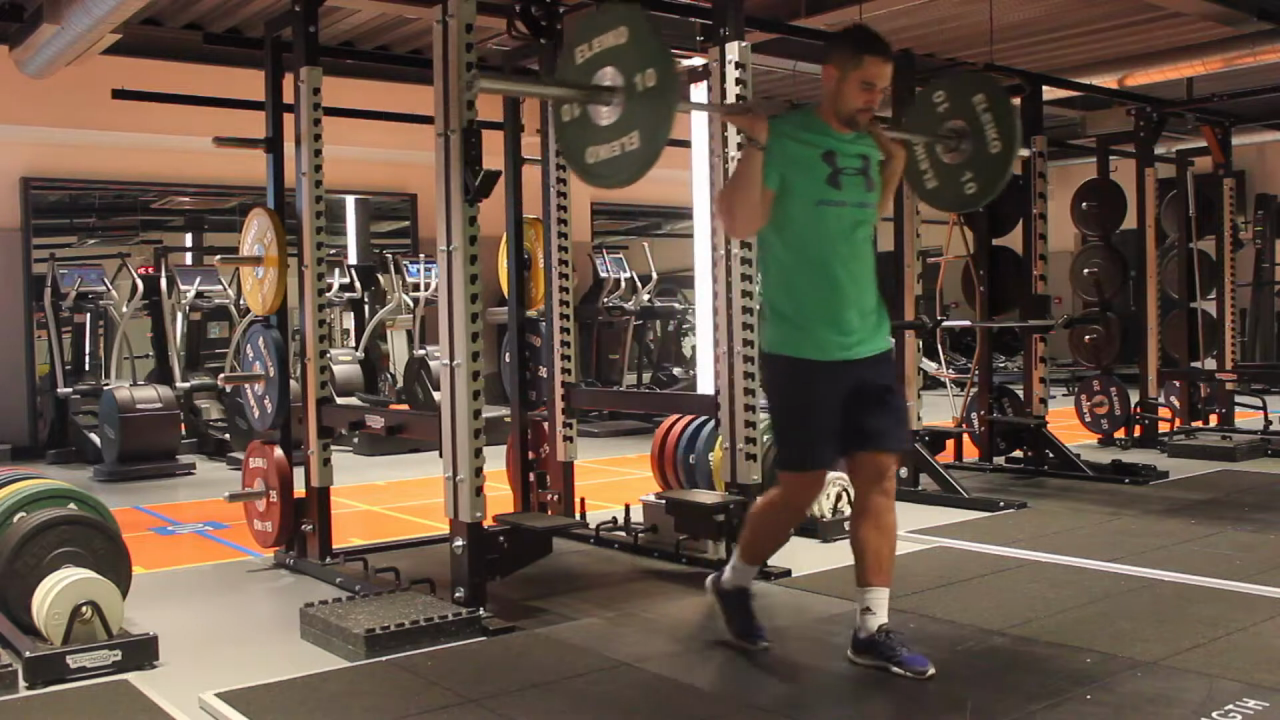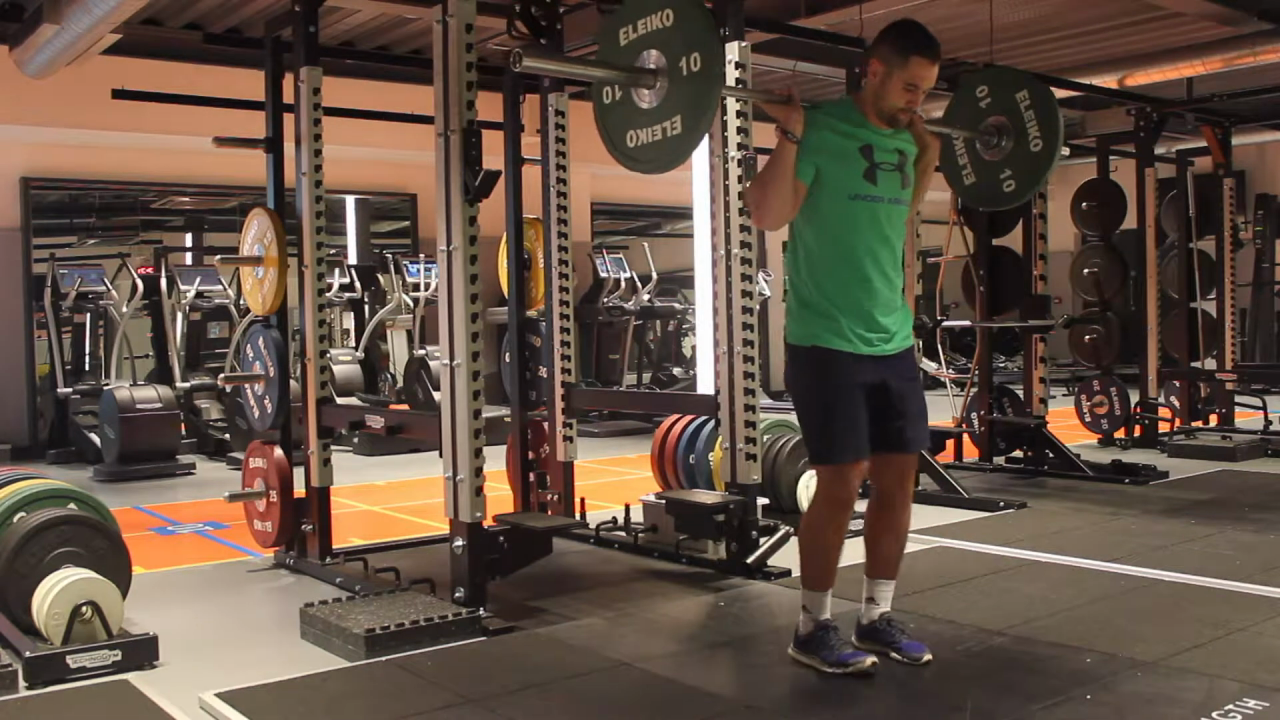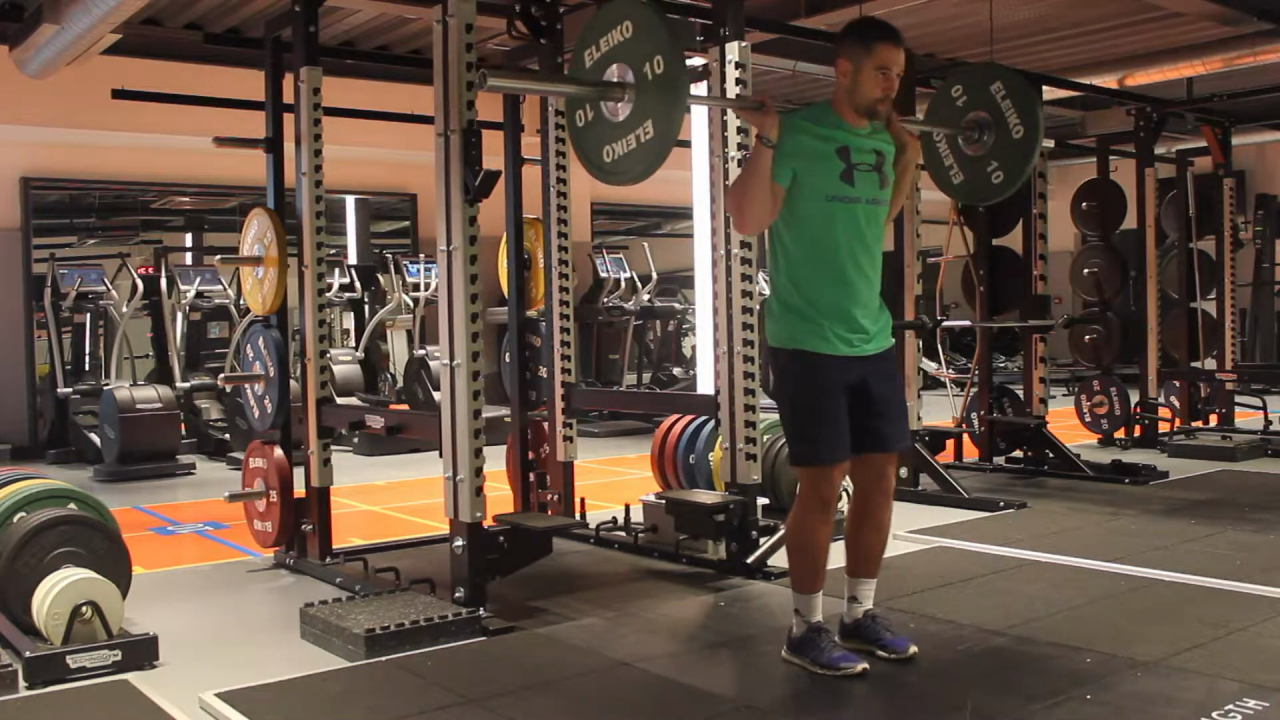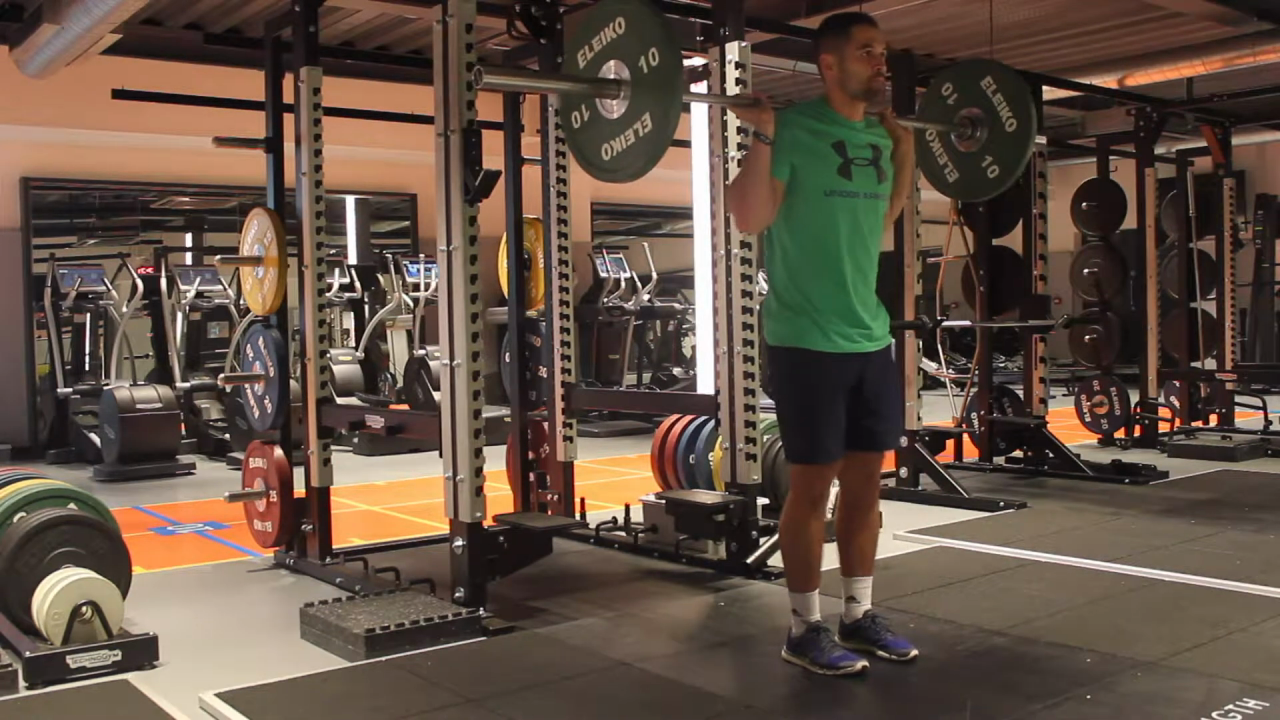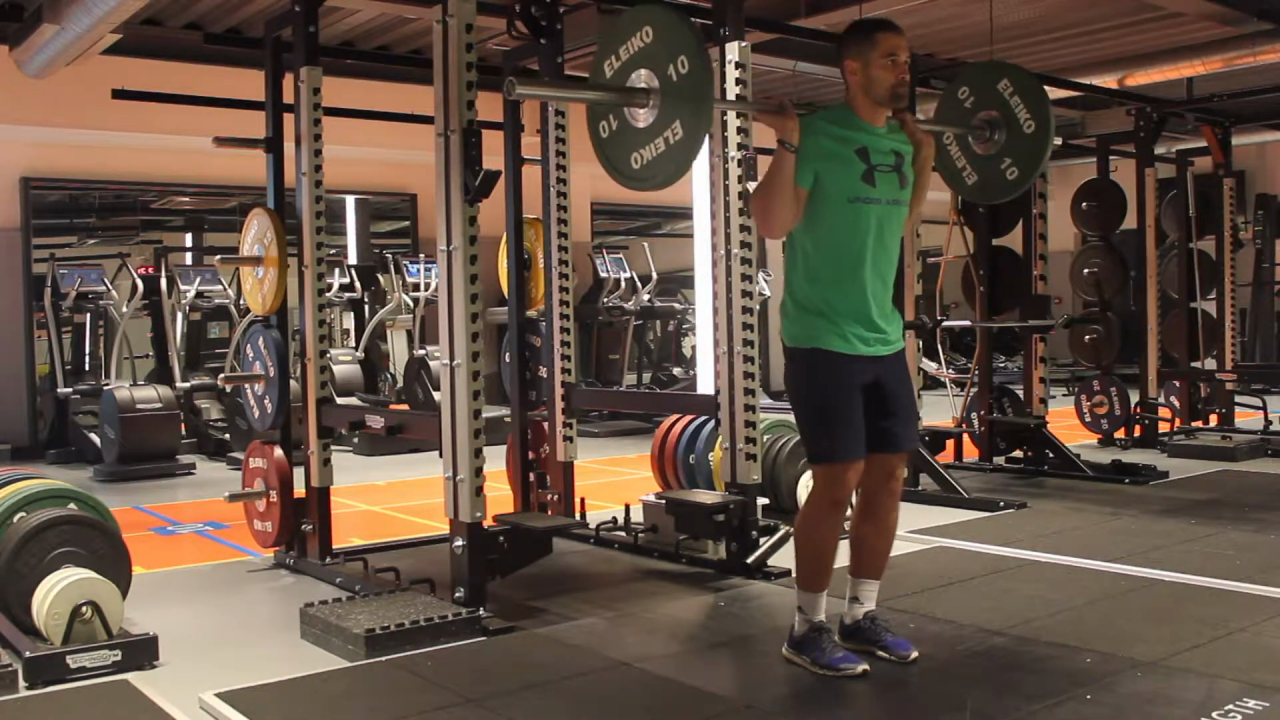
dt=1s
person 1, frame 1
left shoulder: (866, 146)
right shoulder: (786, 138)
right elbow: (738, 224)
left wrist: (894, 162)
right wrist: (755, 141)
left hip: (869, 344)
right hip: (800, 350)
left knee: (879, 481)
right knee: (800, 488)
left ankle: (873, 629)
right ankle: (732, 582)
person 1, frame 2
left shoulder: (903, 141)
right shoulder: (822, 130)
right elbow: (769, 213)
left wrist: (928, 156)
right wrist: (790, 133)
left hip: (892, 340)
right hip: (826, 342)
left knee: (898, 481)
right knee: (841, 481)
left ankle: (876, 617)
right ankle: (814, 626)
person 1, frame 3
left shoulder: (881, 141)
right shoulder: (797, 133)
right elbow: (748, 219)
left wrist: (909, 155)
right wrist: (765, 137)
left hip: (873, 340)
right hip: (809, 343)
left knee: (879, 478)
right knee: (823, 484)
left ankle: (859, 615)
right ankle: (806, 629)
person 1, frame 4
left shoulder: (876, 137)
right shoulder: (793, 129)
right elbow: (749, 217)
left wrist: (905, 150)
right wrist: (761, 134)
left hip: (870, 336)
right hip: (807, 341)
left knee: (865, 478)
right knee: (813, 483)
left ankle: (858, 615)
right ankle: (805, 628)
person 1, frame 5
left shoulder: (898, 142)
right shoulder: (819, 135)
right elbow: (772, 223)
left wrist: (924, 155)
right wrist: (787, 142)
left hip: (883, 340)
right hip: (823, 341)
left knee: (887, 480)
right knee: (840, 482)
left ankle: (861, 616)
right ankle: (808, 629)
